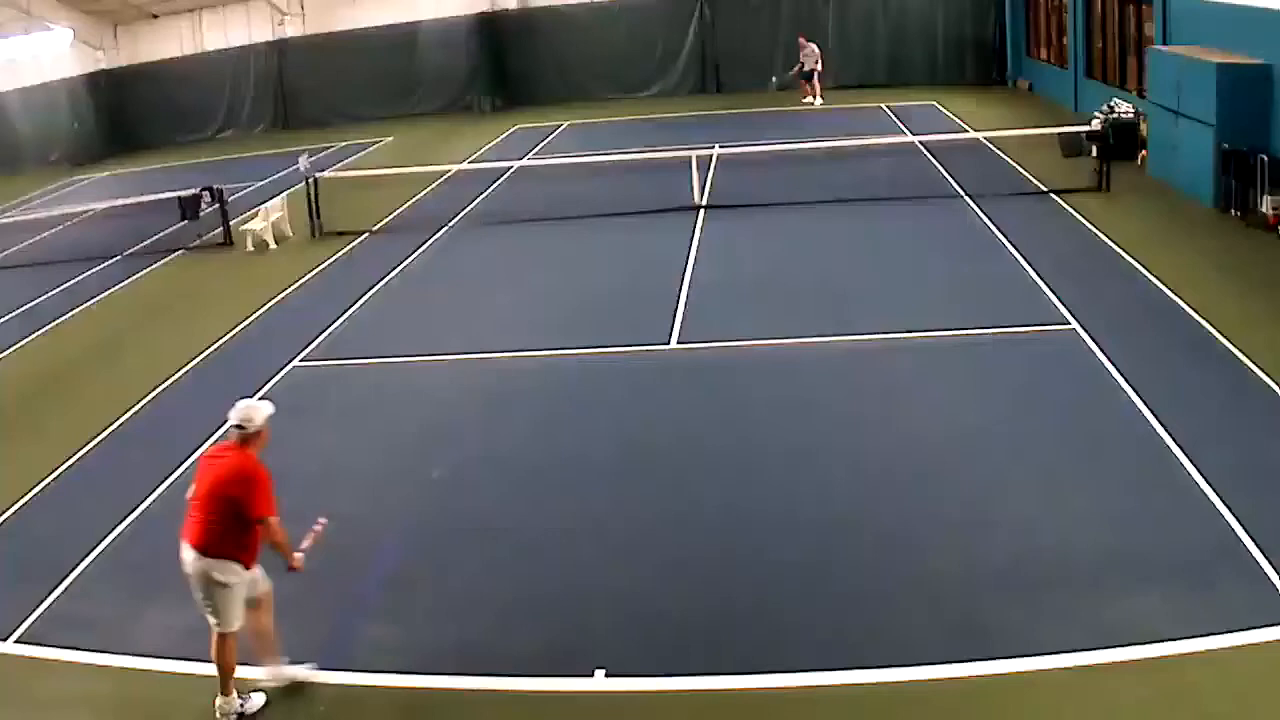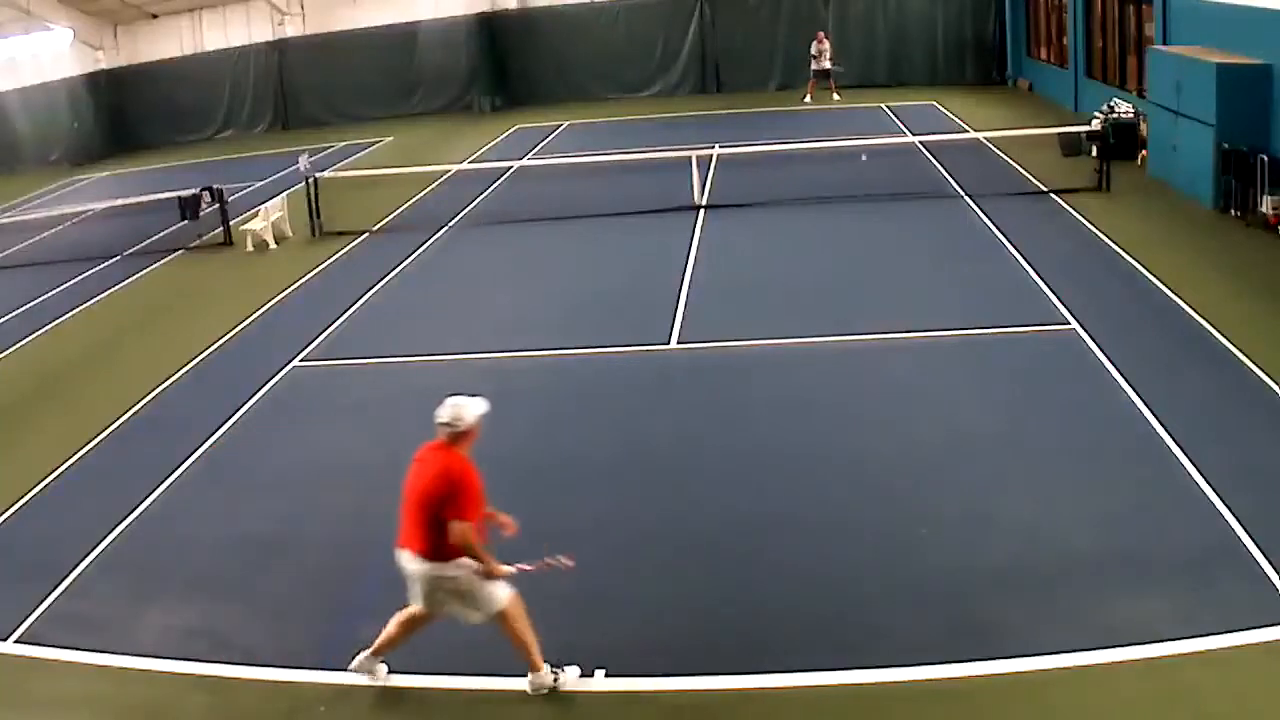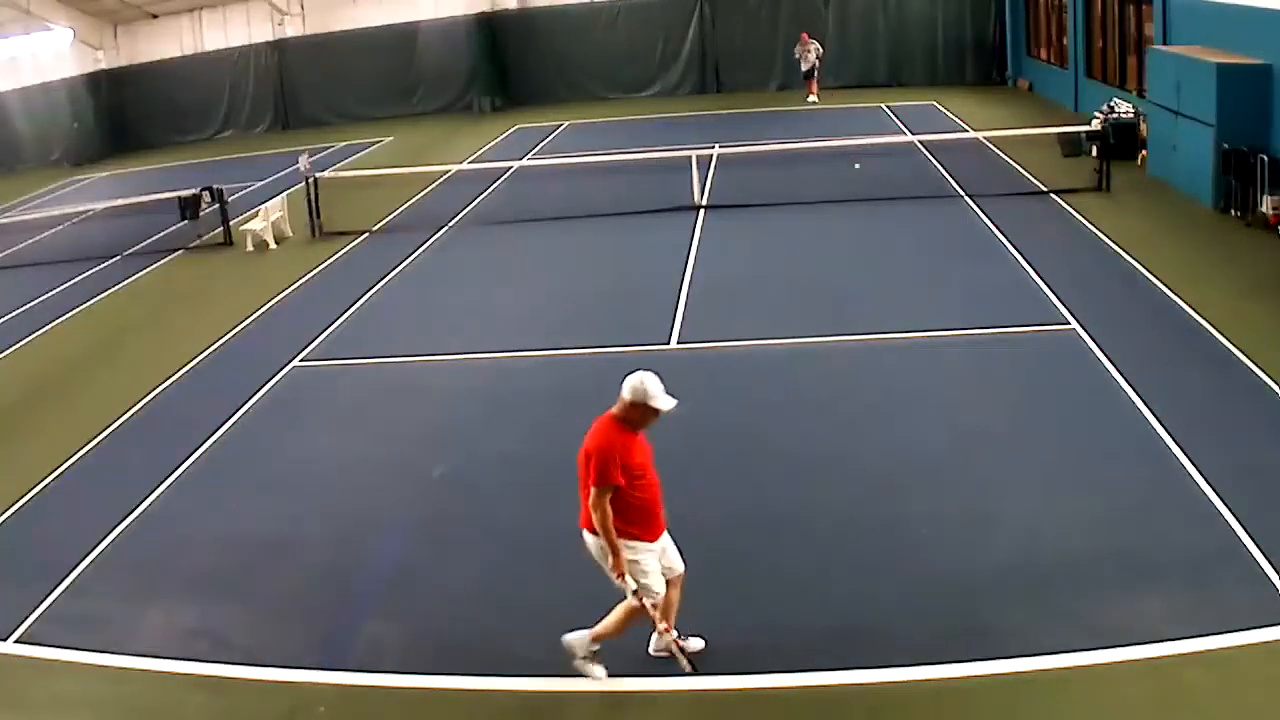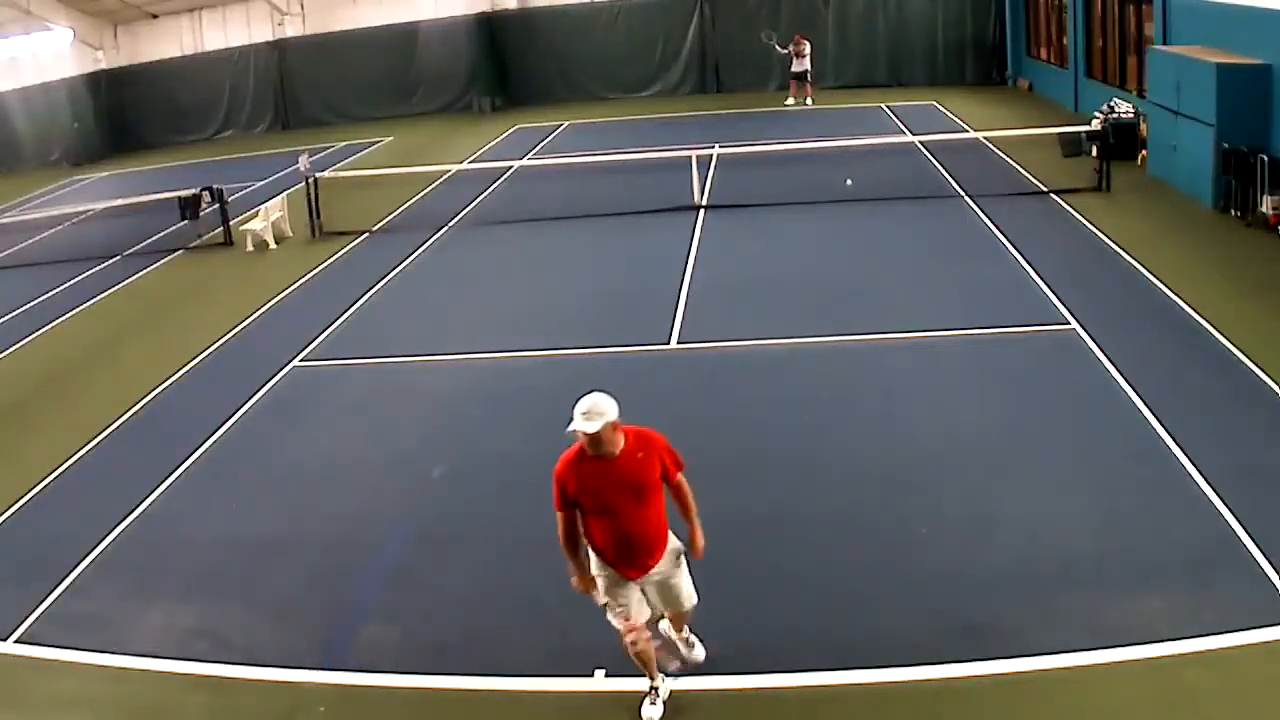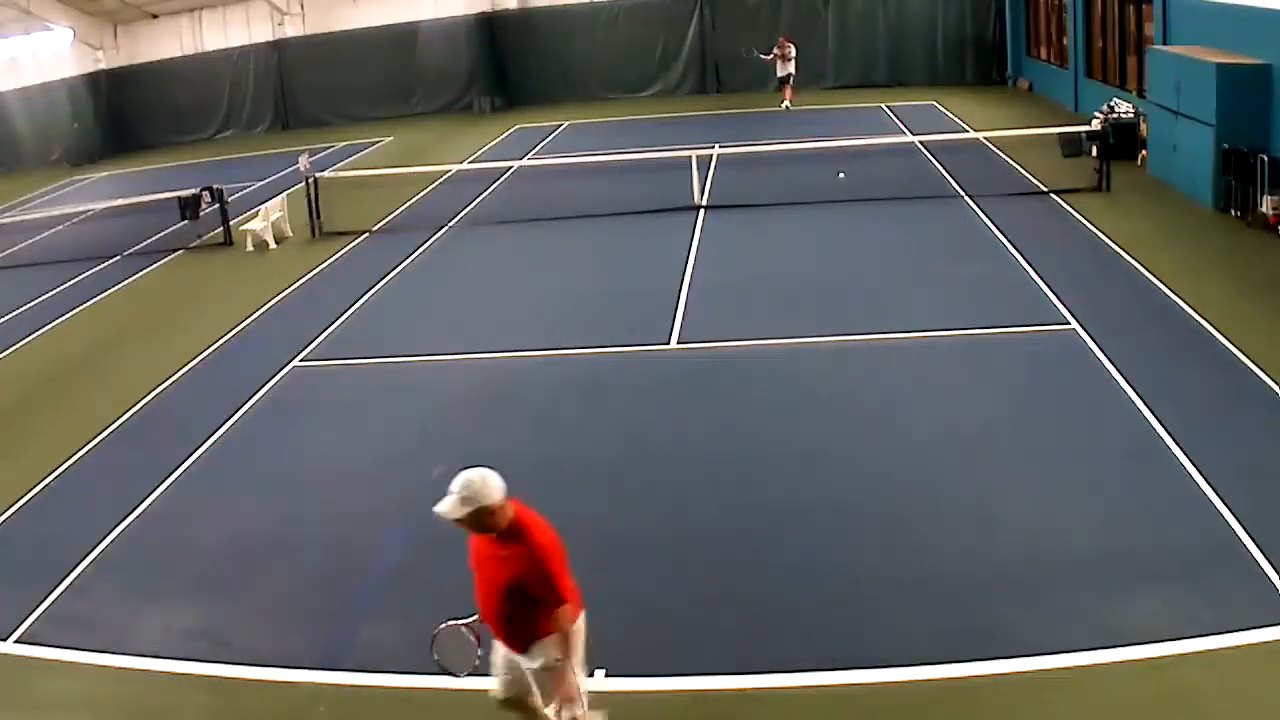
dt=0.7s
person 1, frame 1
left shoulder: (213, 455)
right shoulder: (252, 471)
left elbow: (193, 496)
right elbow: (269, 529)
right wrist: (291, 557)
left hip: (198, 550)
right hip: (219, 563)
left knee: (260, 597)
right knee: (226, 630)
left ankle: (274, 669)
person 1, frame 2
left shoulder: (427, 453)
right shoulder: (461, 471)
right elbow: (460, 537)
left wrist: (491, 515)
right wrist: (489, 564)
left hip: (412, 553)
right hip: (443, 563)
left knee: (424, 610)
right knee: (509, 606)
left ankle: (369, 659)
right ankle: (540, 675)
person 1, frame 3
left shoulder: (631, 424)
right shoulder: (608, 442)
right elbow: (597, 504)
left wrist: (653, 506)
right wrist: (616, 553)
left hip: (650, 530)
right hip: (623, 539)
left knee: (674, 575)
right knee: (650, 600)
left ankle: (664, 639)
right ankle: (586, 642)
person 1, frame 4
left shoulder: (650, 443)
right shoulder: (568, 468)
left elbow: (676, 480)
right elbow: (566, 521)
left wrist: (694, 528)
right wrist: (578, 570)
left hip: (661, 552)
right hip: (611, 565)
left knee: (683, 608)
right knee: (634, 632)
left ankle: (677, 630)
right ankle: (656, 684)
person 1, frame 5
left shoulder: (536, 547)
right shoulder: (490, 522)
left elbow: (563, 612)
left wrist: (565, 672)
left hip: (548, 638)
right knee: (512, 698)
